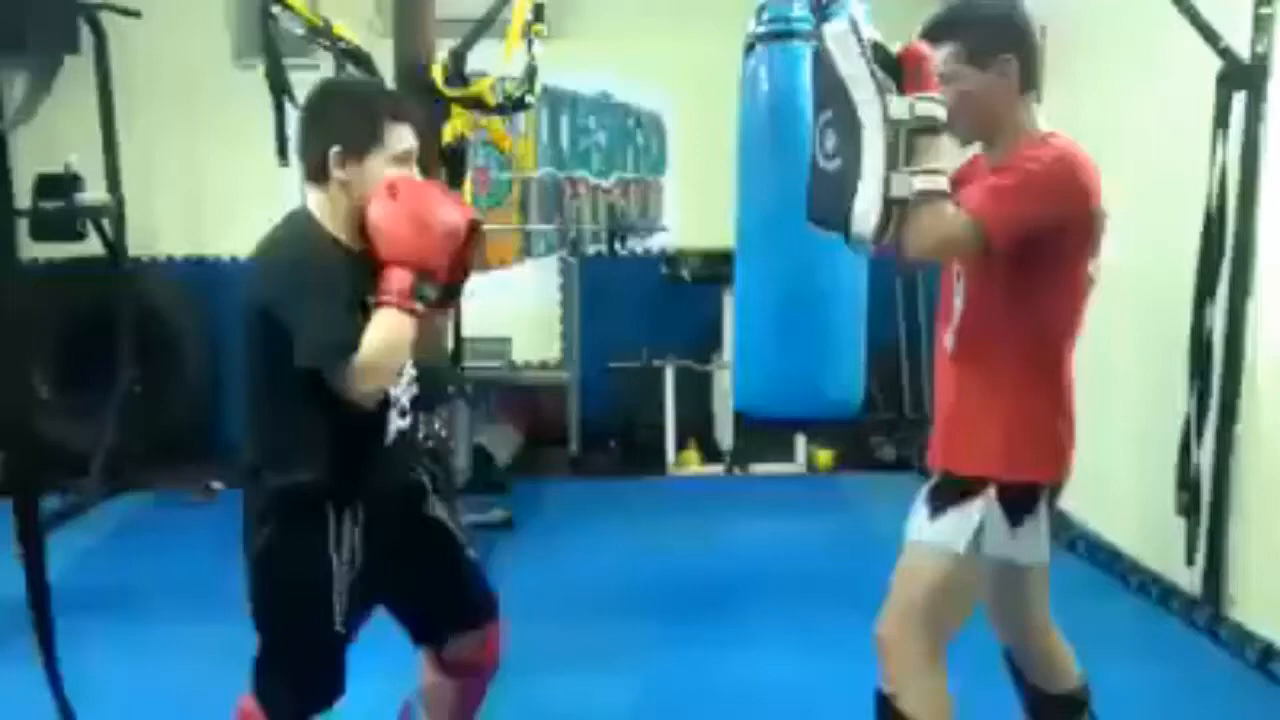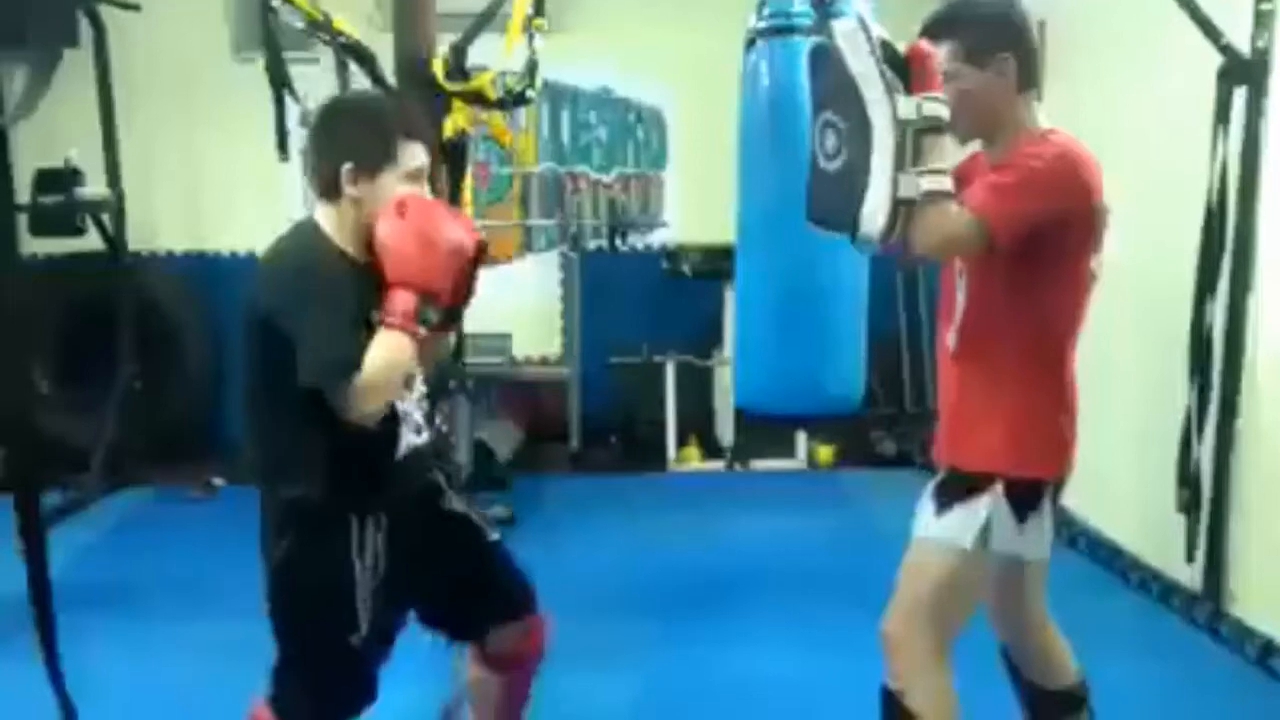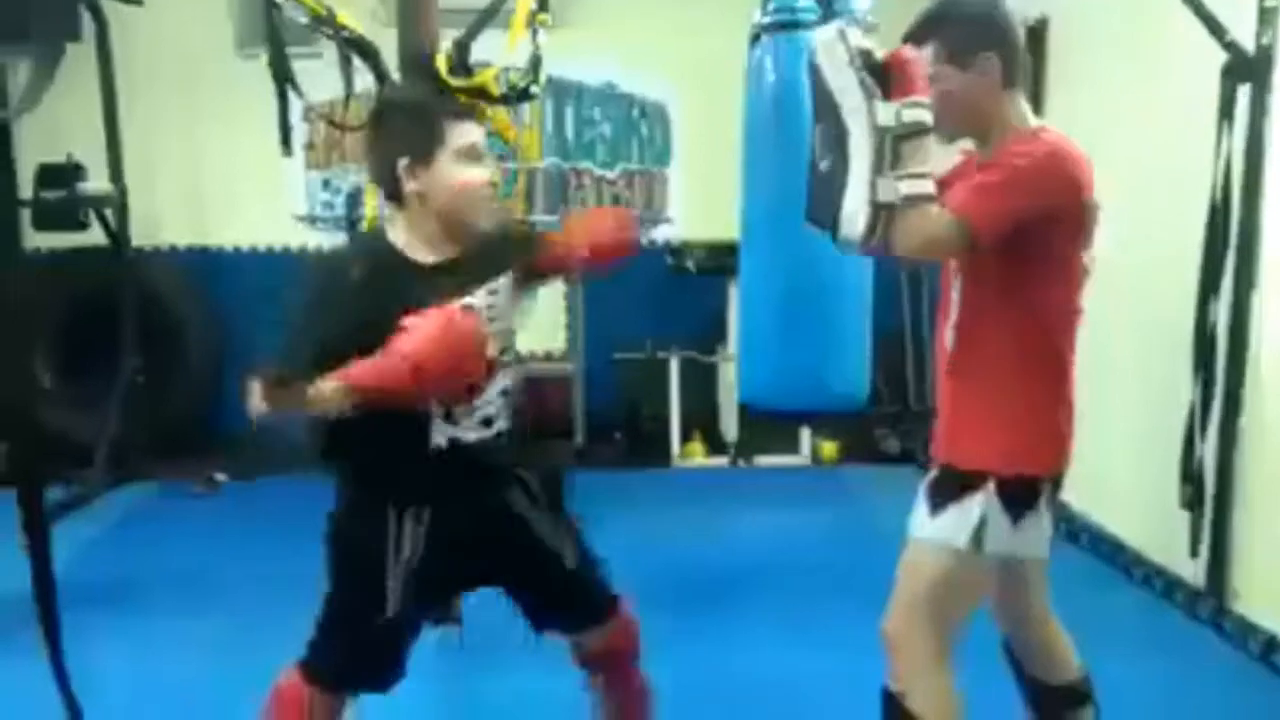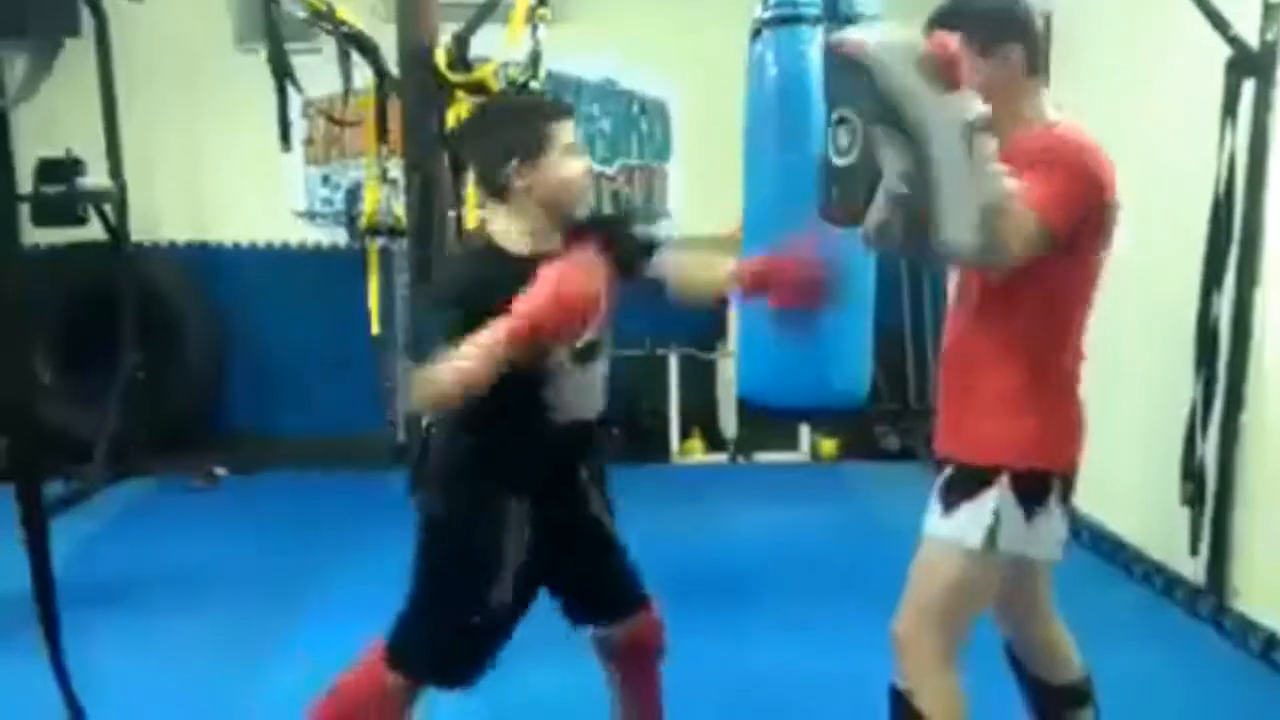
dt=0.2s
person 1, frame 1
left shoulder: (1053, 169)
right shoulder: (985, 171)
left elbow: (928, 240)
right elbow: (891, 235)
left hip: (1004, 452)
right hip: (987, 443)
left knee: (903, 639)
right knee: (1022, 625)
person 1, frame 2
left shoulder: (1054, 166)
right shoulder: (985, 168)
left elbow: (934, 239)
right elbow: (893, 231)
left hip: (1008, 447)
right hip: (989, 439)
left knee: (910, 636)
right knee: (1019, 621)
person 1, frame 3
left shoulder: (1043, 163)
right shoulder: (984, 168)
left elbow: (916, 239)
right elbow: (879, 234)
left wrist: (904, 123)
left hip: (1004, 446)
right hip: (993, 438)
left knee: (910, 636)
right knee: (1024, 617)
person 1, frame 4
left shoulder: (1065, 158)
right shoulder: (1005, 164)
left elbow: (998, 245)
right elbow: (884, 232)
left hip: (1017, 445)
right hip: (991, 433)
left knee: (920, 638)
right knee: (1022, 616)
person 2, frame 1
left shoulder: (363, 244)
right shoulder: (294, 260)
left elbow: (404, 348)
right elbow: (363, 376)
left wrist: (437, 271)
right wrist: (409, 276)
left hip: (388, 487)
right hip: (313, 511)
left knee: (471, 634)
person 2, frame 2
left shoulder: (376, 254)
right shoulder: (301, 273)
right elbow: (364, 396)
left wrist: (443, 286)
right wrist: (415, 294)
left hip: (406, 494)
right hip: (332, 520)
left knee: (516, 630)
person 2, frame 3
left shoulder: (491, 241)
right shoulder: (352, 281)
left elbow: (552, 251)
right elbow: (276, 396)
left wrist: (578, 247)
right wrist: (375, 377)
left hip: (494, 481)
right hip: (396, 505)
left knee: (609, 634)
person 2, frame 4
left shoulder: (591, 239)
right shoulder: (473, 274)
left elbow: (671, 271)
right elbow: (436, 391)
left wrist: (756, 274)
right wrist: (521, 325)
left hip: (565, 478)
right hip: (492, 498)
left knee: (633, 630)
right knee: (413, 660)
